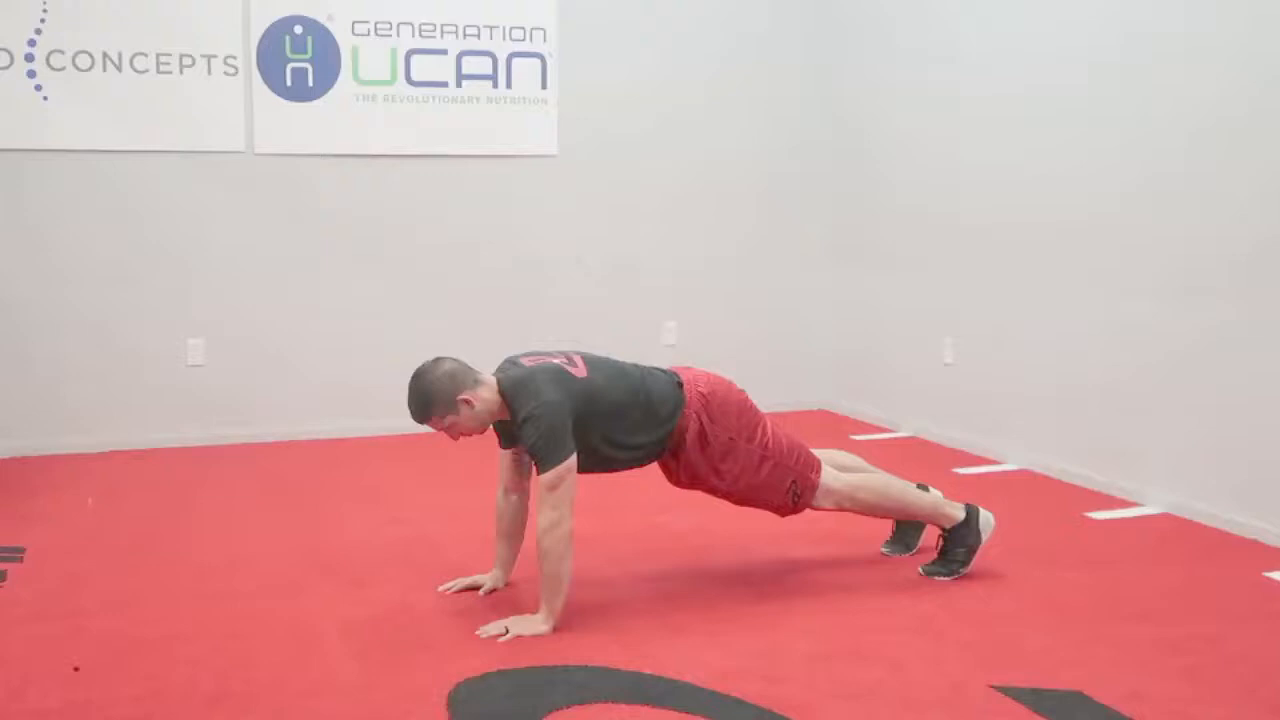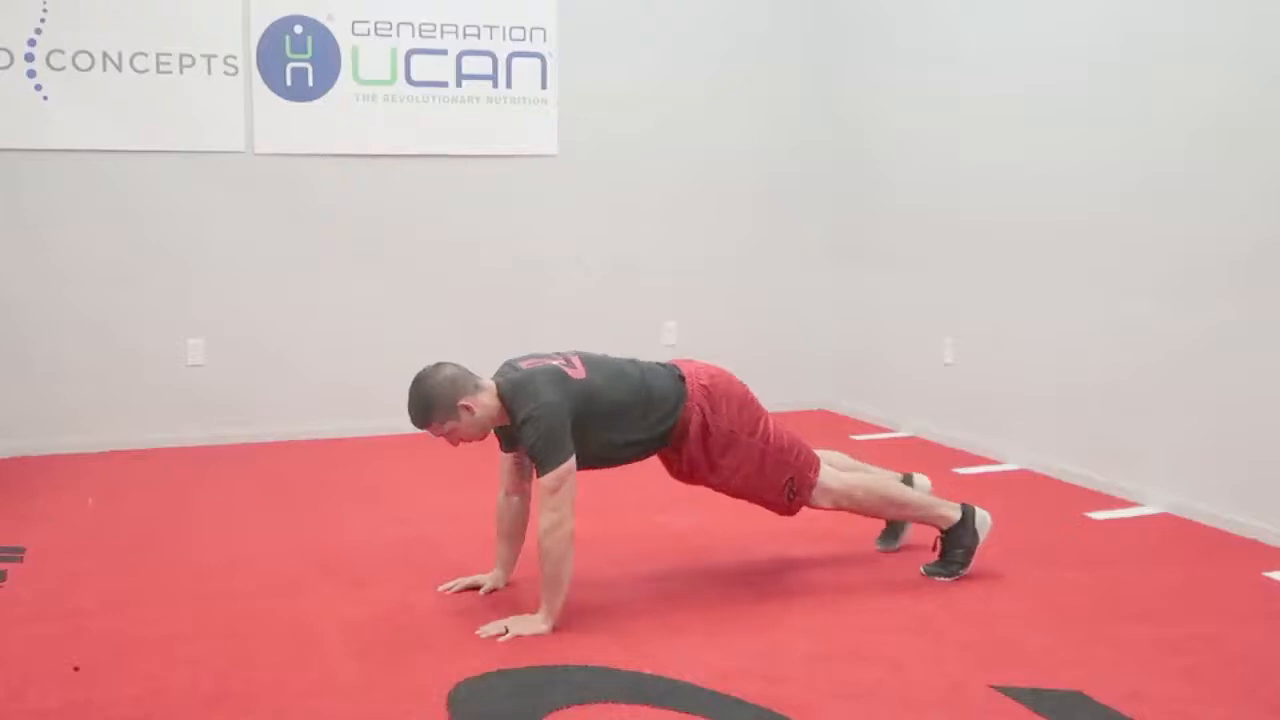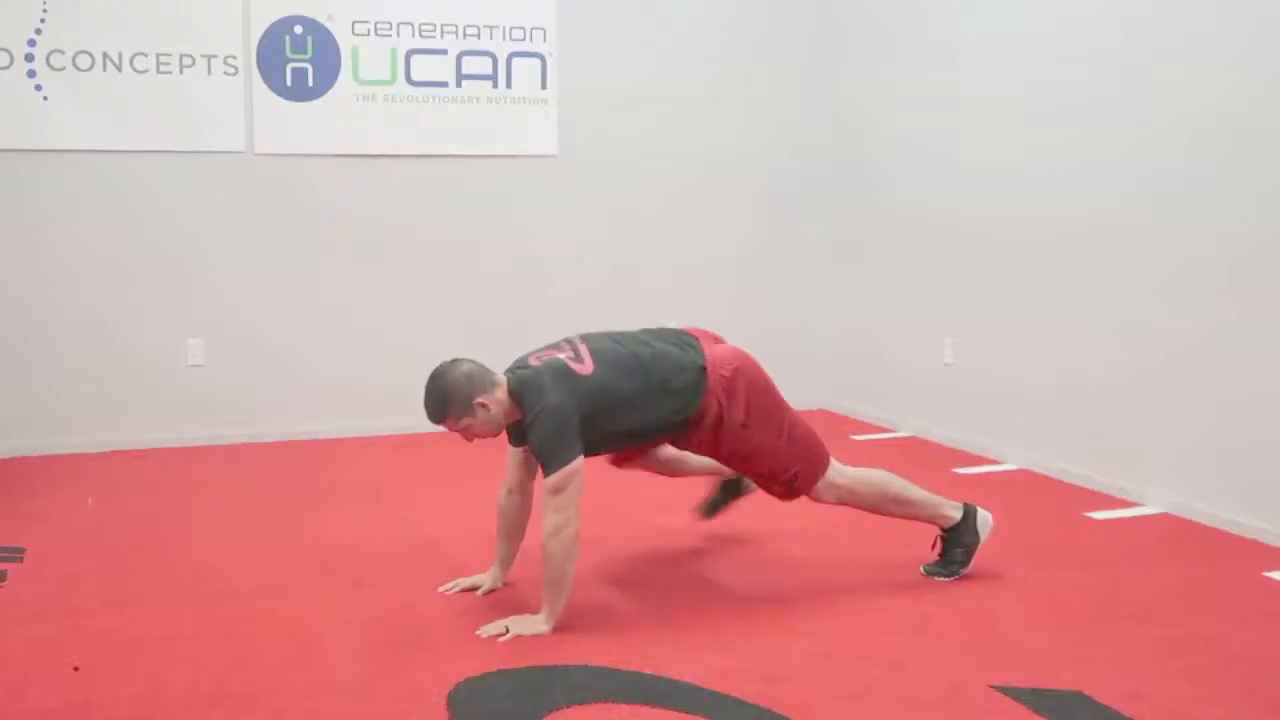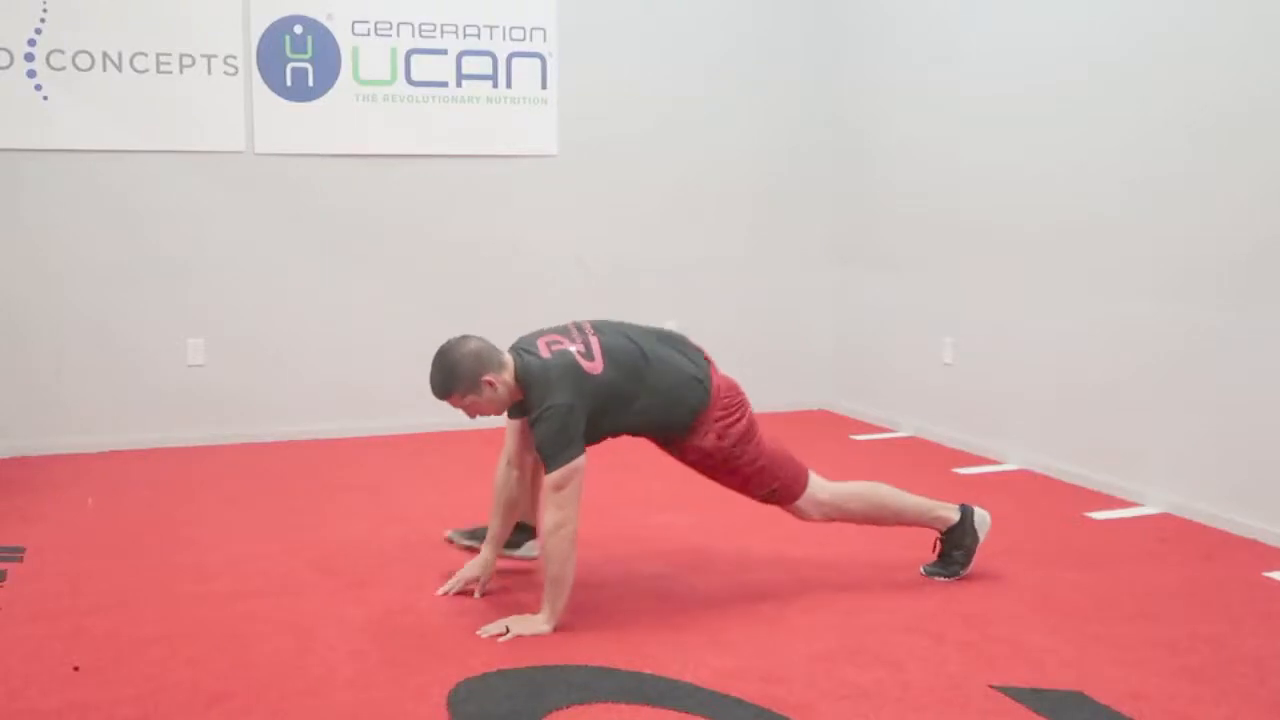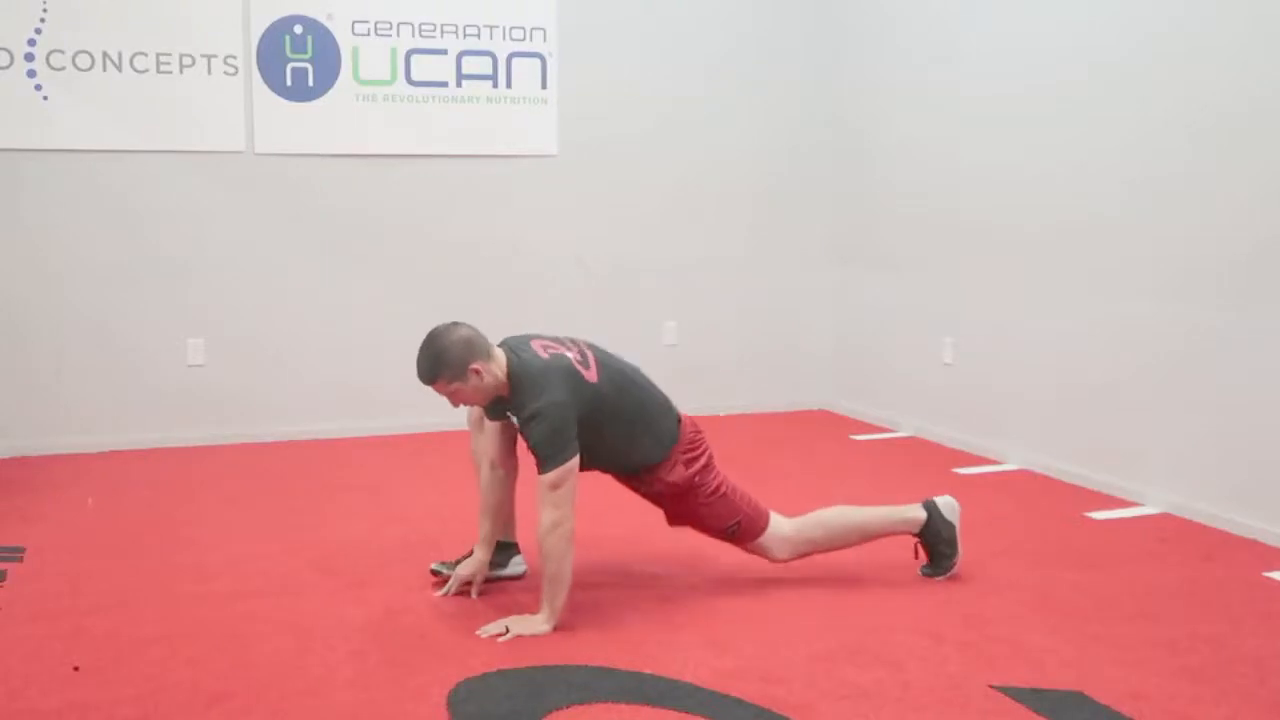
dt=0.2s
person 1, frame 1
left shoulder: (540, 408)
right shoulder: (505, 391)
left elbow: (555, 519)
right elbow: (512, 490)
left wrist: (546, 617)
right wrist: (499, 572)
left hip: (701, 420)
right hip: (679, 416)
left knee: (823, 490)
right knee: (803, 465)
left ankle: (960, 519)
right ankle: (917, 496)
person 1, frame 2
left shoulder: (538, 411)
right shoulder: (507, 394)
left elbow: (556, 521)
right elbow: (513, 491)
left wrist: (545, 617)
right wrist: (500, 572)
left hip: (704, 410)
right hip: (684, 406)
left knee: (824, 487)
right knee: (804, 467)
left ankle: (958, 520)
right ankle: (906, 485)
person 1, frame 3
left shoulder: (548, 407)
right shoulder: (517, 385)
left elbow: (560, 519)
right elbow: (516, 486)
left wrist: (546, 618)
right wrist: (498, 569)
left hip: (721, 391)
right hip: (692, 352)
left knee: (827, 483)
right knee: (624, 453)
left ankle: (958, 519)
right ankle: (732, 470)
person 1, frame 4
left shoulder: (554, 400)
right shoulder: (517, 363)
left elbow: (562, 515)
right elbow: (515, 461)
left wrist: (547, 617)
right wrist: (488, 553)
left hip: (702, 415)
left knee: (815, 499)
left ankle: (955, 520)
right ankle: (518, 535)
person 1, frame 5
left shoulder: (545, 400)
right shoulder: (502, 362)
left elbow: (557, 516)
right elbow: (496, 463)
left wrist: (547, 617)
right wrist: (482, 550)
left hip: (666, 459)
right hip: (624, 439)
left knee: (782, 542)
right knee: (485, 423)
left ankle: (927, 517)
right ankle: (502, 552)
